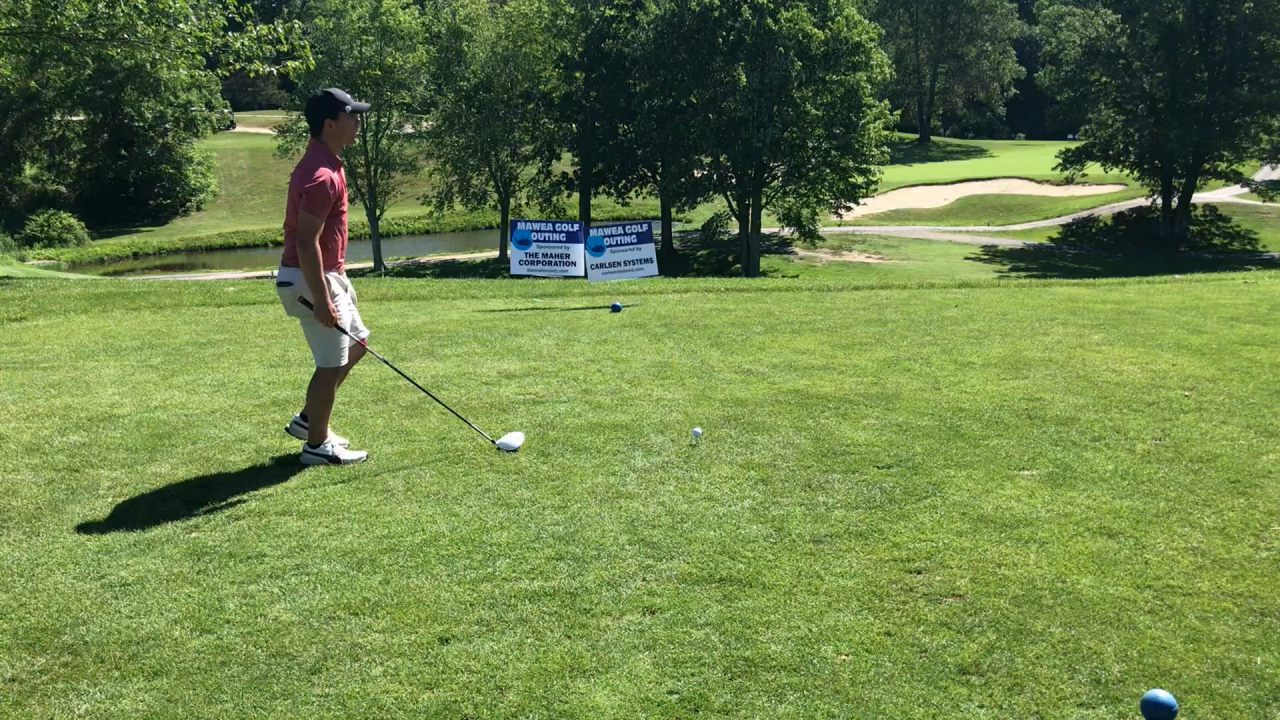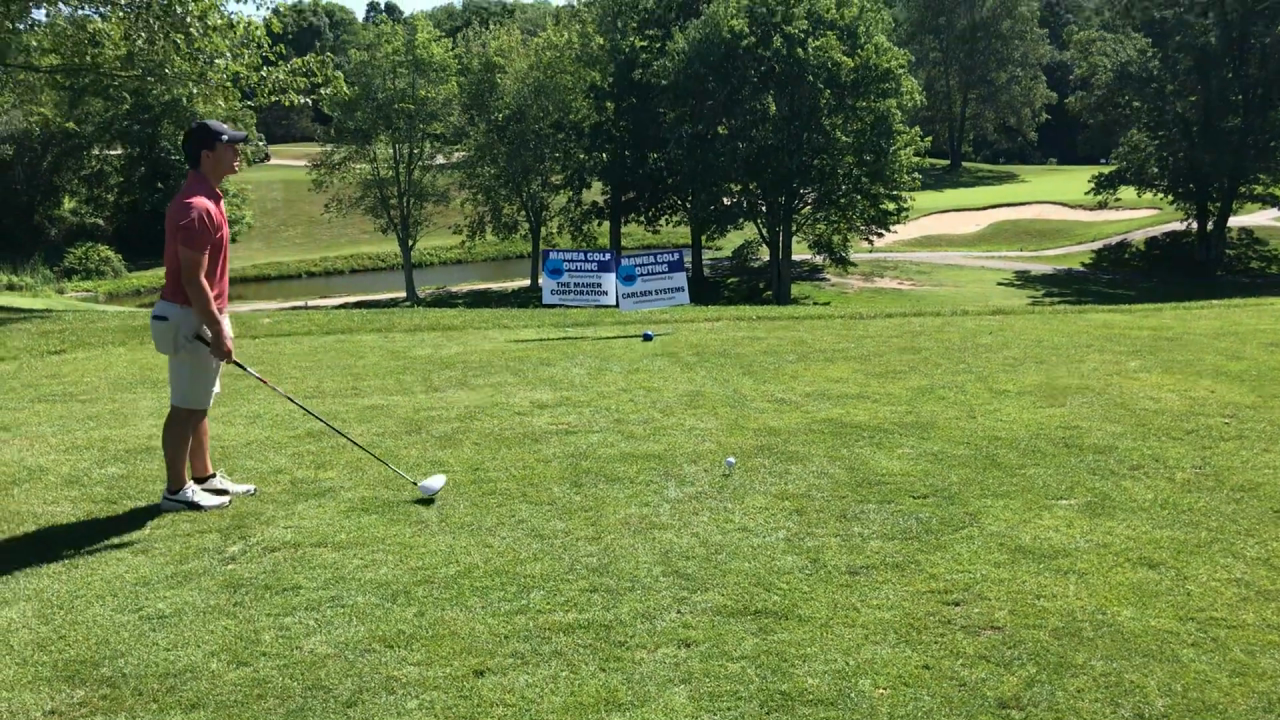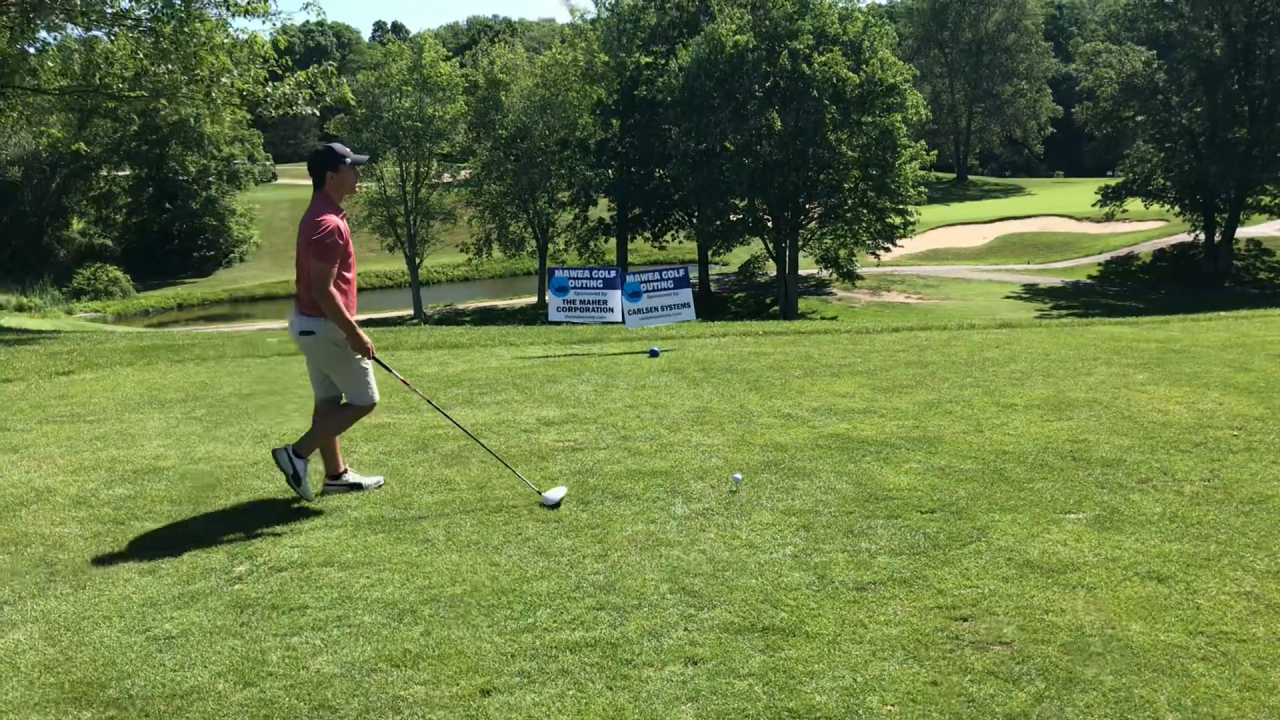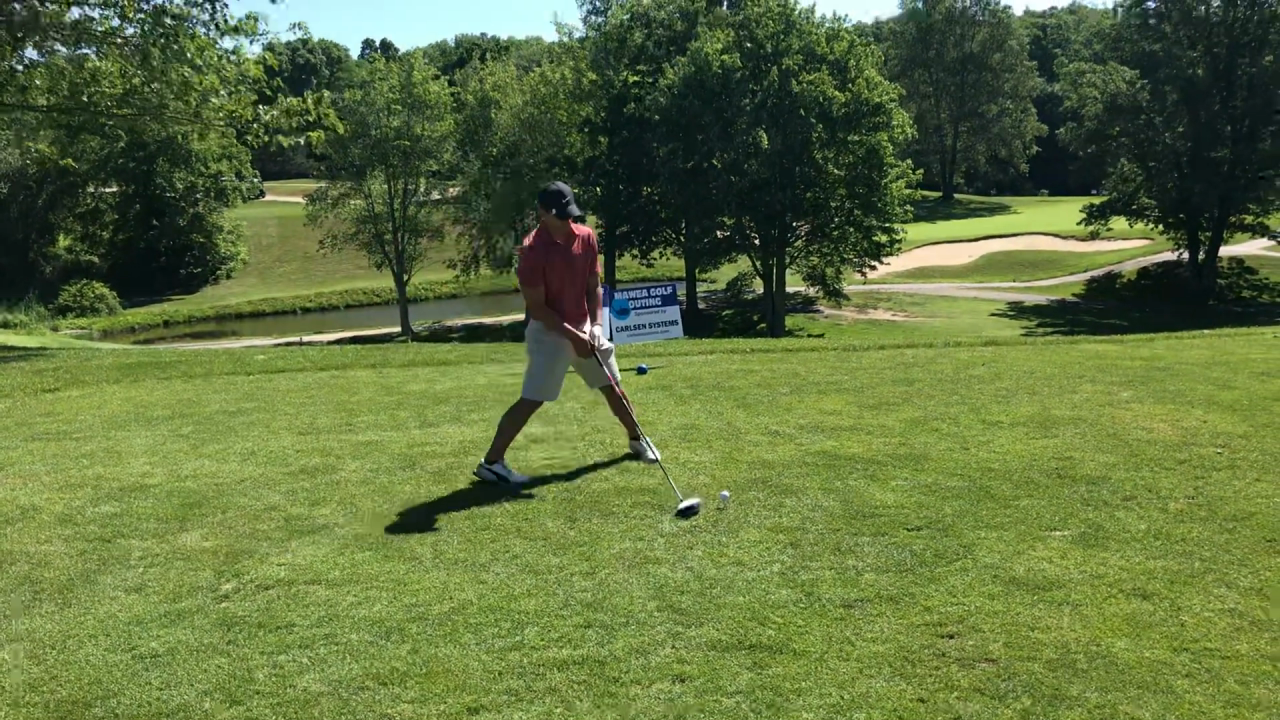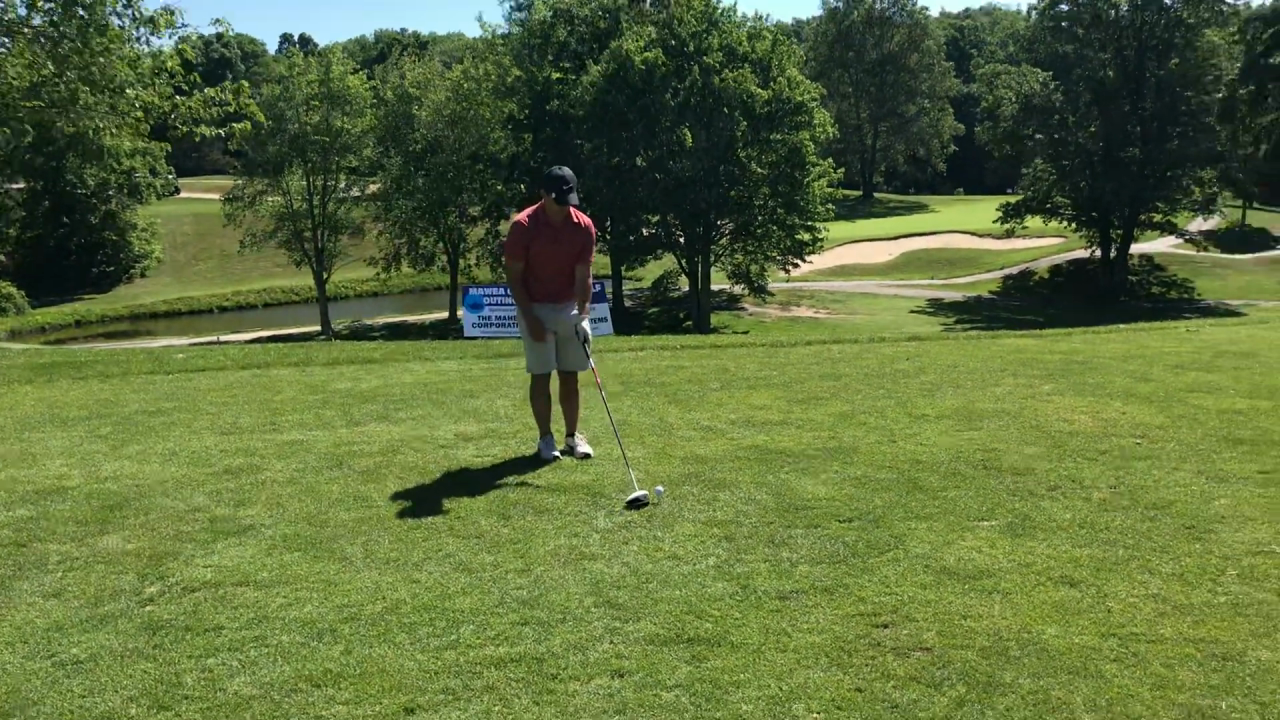
dt=1s
person 1, frame 1
left shoulder: (326, 165)
right shoulder: (320, 176)
right elbow: (305, 242)
right wrist: (321, 300)
left hip: (318, 277)
right hip: (308, 280)
left knee: (355, 343)
right knee: (333, 361)
left ankle: (310, 419)
right ankle: (317, 445)
person 1, frame 2
left shoulder: (207, 198)
right shoulder: (198, 207)
right elbow: (192, 279)
left wrist: (218, 320)
right wrist: (216, 331)
left hip: (200, 317)
right hip: (191, 321)
left knee: (199, 404)
right knee: (186, 408)
left ankle: (205, 477)
right ankle: (177, 490)
person 1, frame 3
left shoulder: (323, 215)
right shoulder: (328, 224)
right elbow: (322, 289)
left wrist: (347, 325)
right wrist: (353, 331)
left hip: (314, 324)
right hip: (324, 328)
left knee: (330, 401)
right knee: (363, 401)
left ankle: (337, 473)
right ankle: (295, 452)
person 1, frame 4
left shoulder: (585, 237)
right shoulder: (533, 250)
left elbow: (594, 286)
right elbow: (538, 307)
left wrist: (594, 325)
right wrist: (573, 335)
left hip: (585, 326)
right hip: (550, 332)
left knee: (611, 386)
right knee: (533, 399)
left ankle: (637, 439)
right ankle: (492, 463)
person 1, frame 5
left shoulder: (584, 226)
right shoulder: (523, 226)
left elbow: (584, 276)
right elbow: (514, 277)
left wrist: (584, 316)
right wrist: (530, 318)
left hip: (569, 308)
right hip: (534, 309)
left knee: (569, 376)
right knee: (540, 375)
left ankle: (572, 436)
right ankle: (545, 437)
